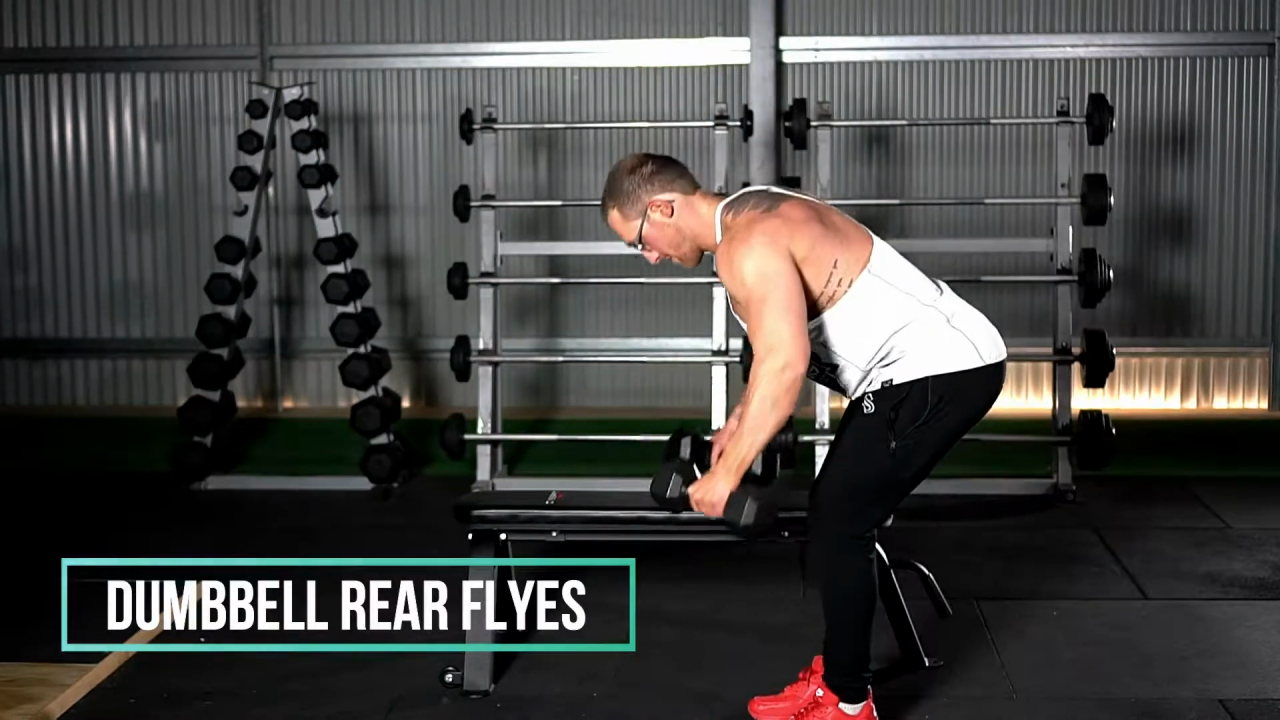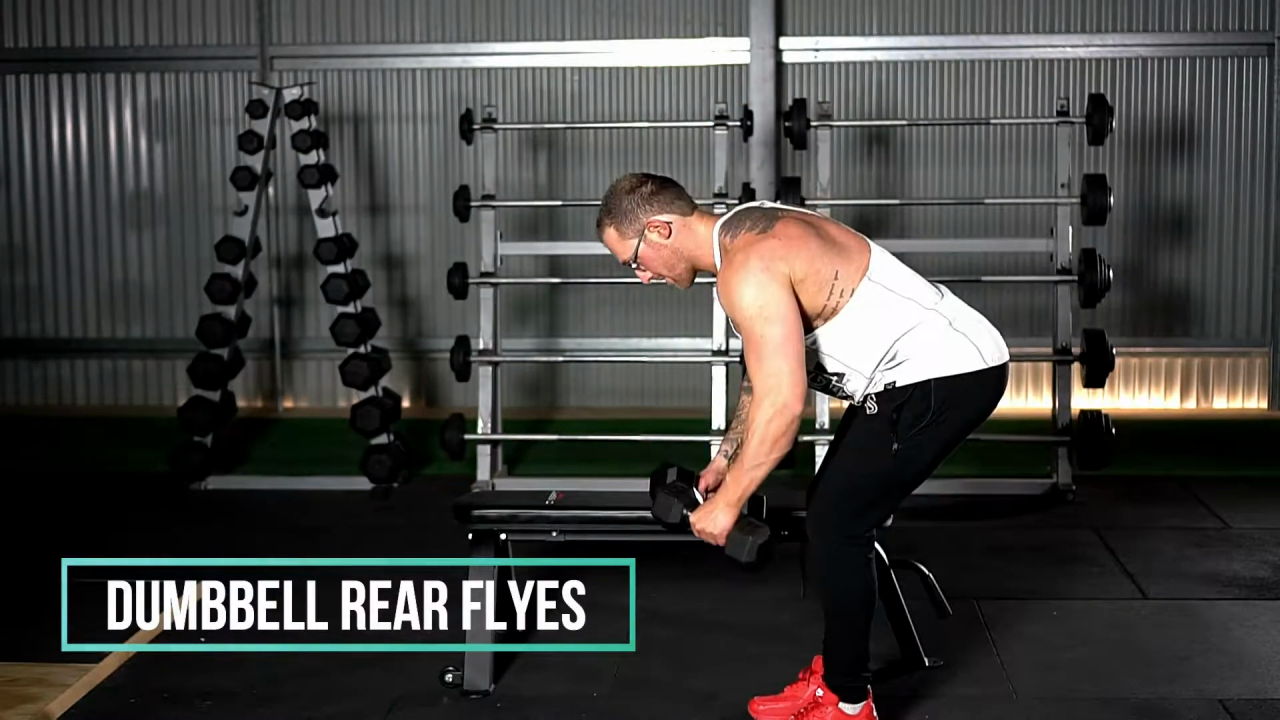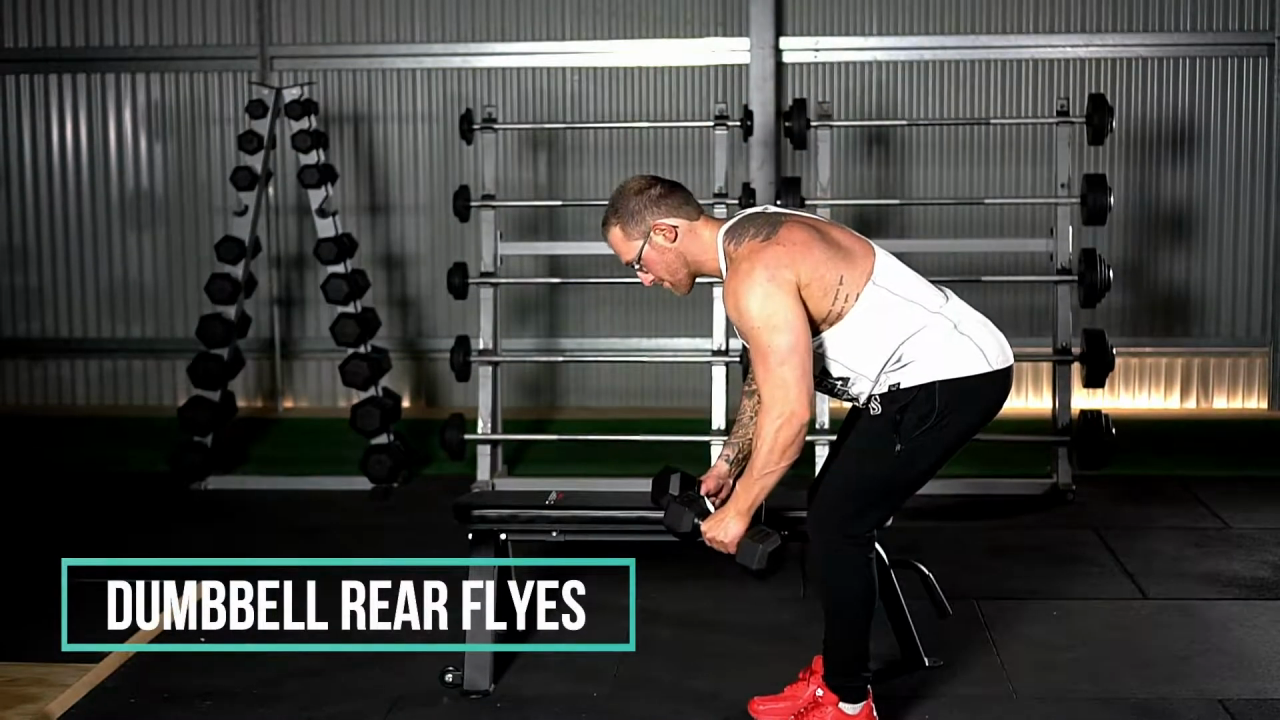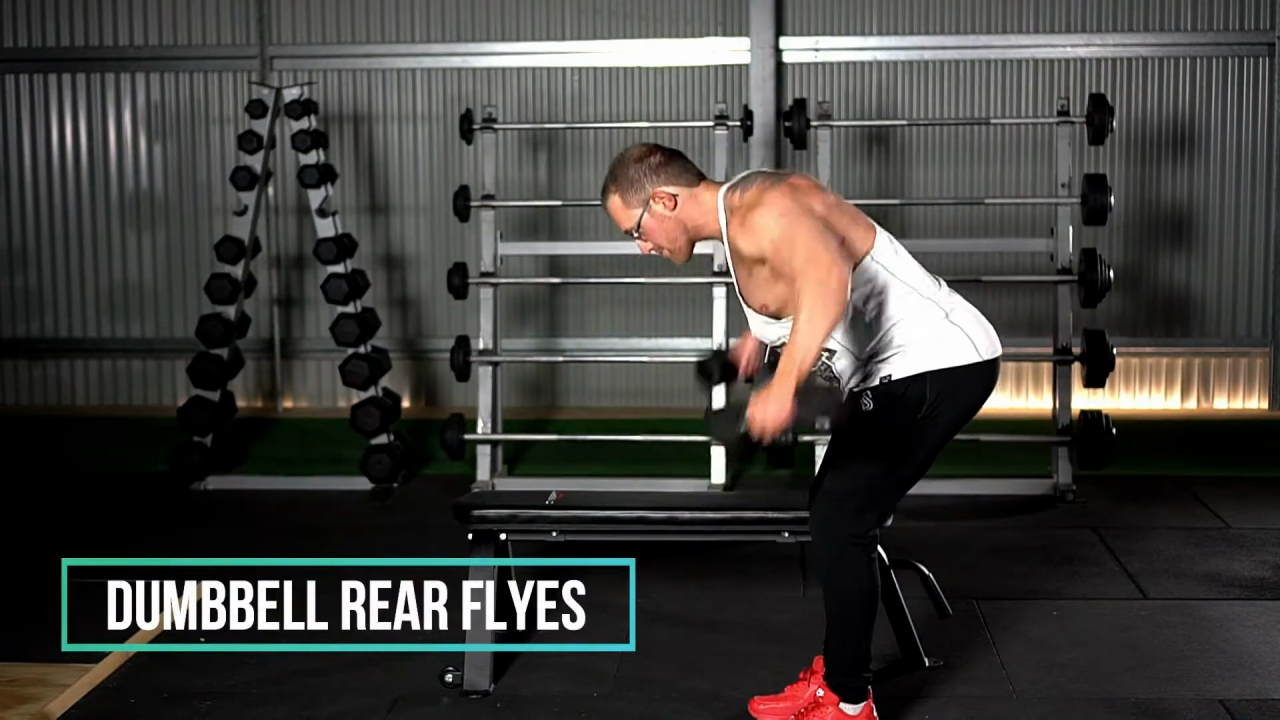
dt=0.4s
person 1, frame 1
left shoulder: (747, 244)
right shoulder: (751, 220)
left elbow: (785, 365)
right elbow: (782, 344)
left wrist: (726, 473)
right wrist: (738, 422)
left hip: (940, 371)
right hip: (930, 363)
left knee: (837, 524)
right knee: (835, 518)
person 1, frame 2
left shoulder: (748, 267)
right shoulder: (748, 237)
left elbow: (783, 403)
right elbow: (767, 372)
left wrist: (728, 503)
right wrist: (727, 455)
left hip: (944, 374)
right hip: (933, 366)
left knee: (836, 524)
right knee: (835, 517)
right ankle: (836, 676)
person 1, frame 3
left shoulder: (755, 275)
right shoulder: (751, 243)
left elbow: (790, 412)
right elbow: (768, 374)
left wrist: (738, 511)
right wrist: (729, 461)
left hip: (950, 377)
right hip: (938, 369)
left knee: (836, 525)
right knee: (834, 517)
right ankle: (836, 676)
person 1, frame 4
left shoulder: (755, 213)
right shoulder: (744, 209)
left elbow: (828, 279)
left wrist: (783, 386)
right wrist: (757, 338)
left hip: (937, 365)
right hip: (914, 362)
left knee: (840, 521)
right knee: (835, 513)
